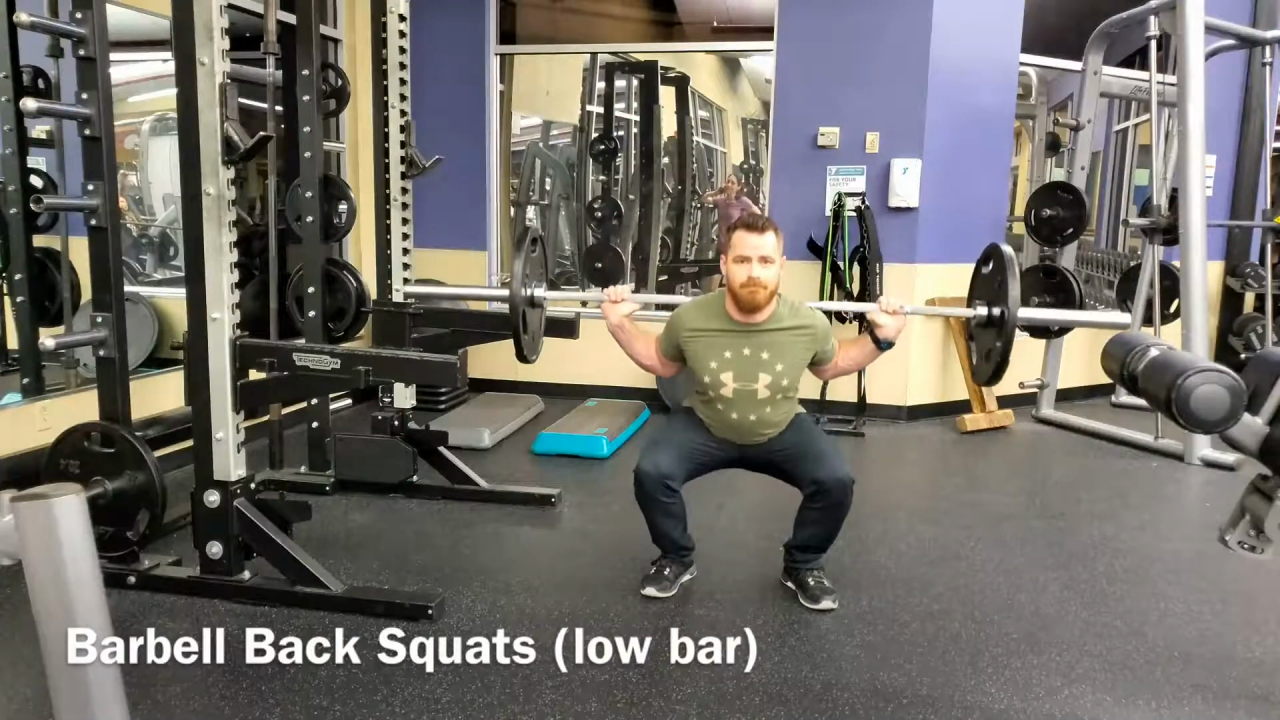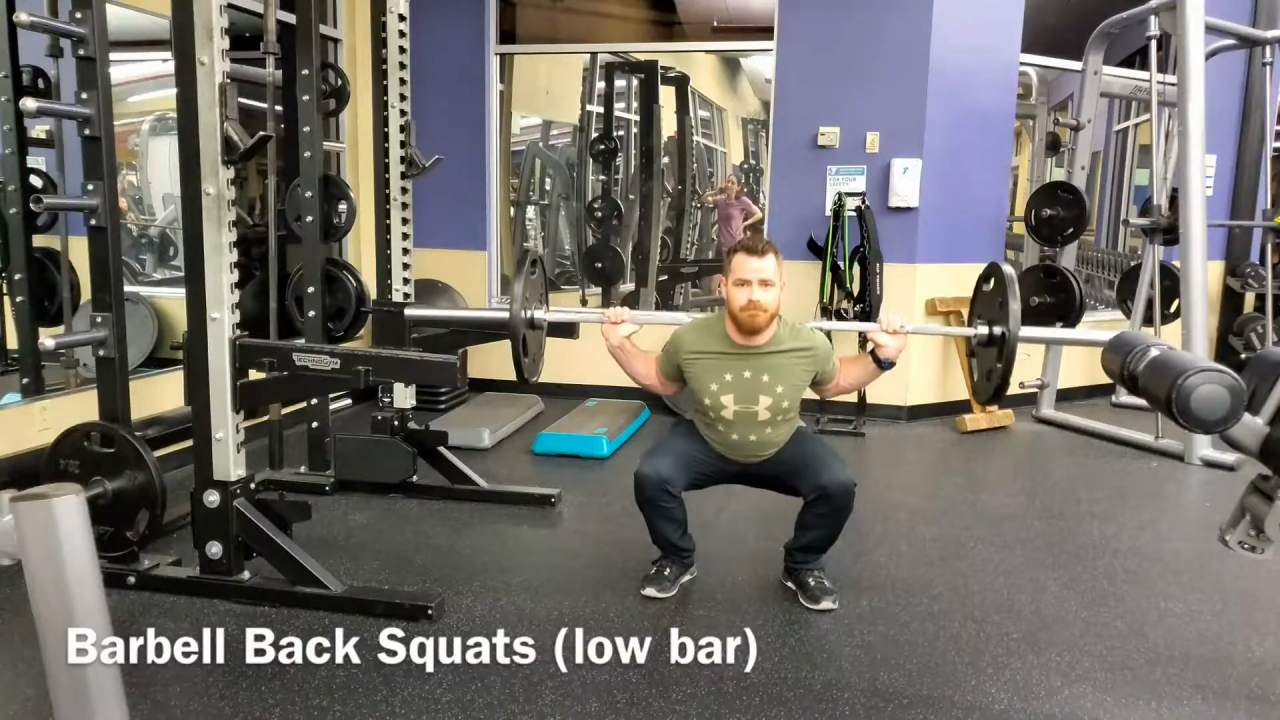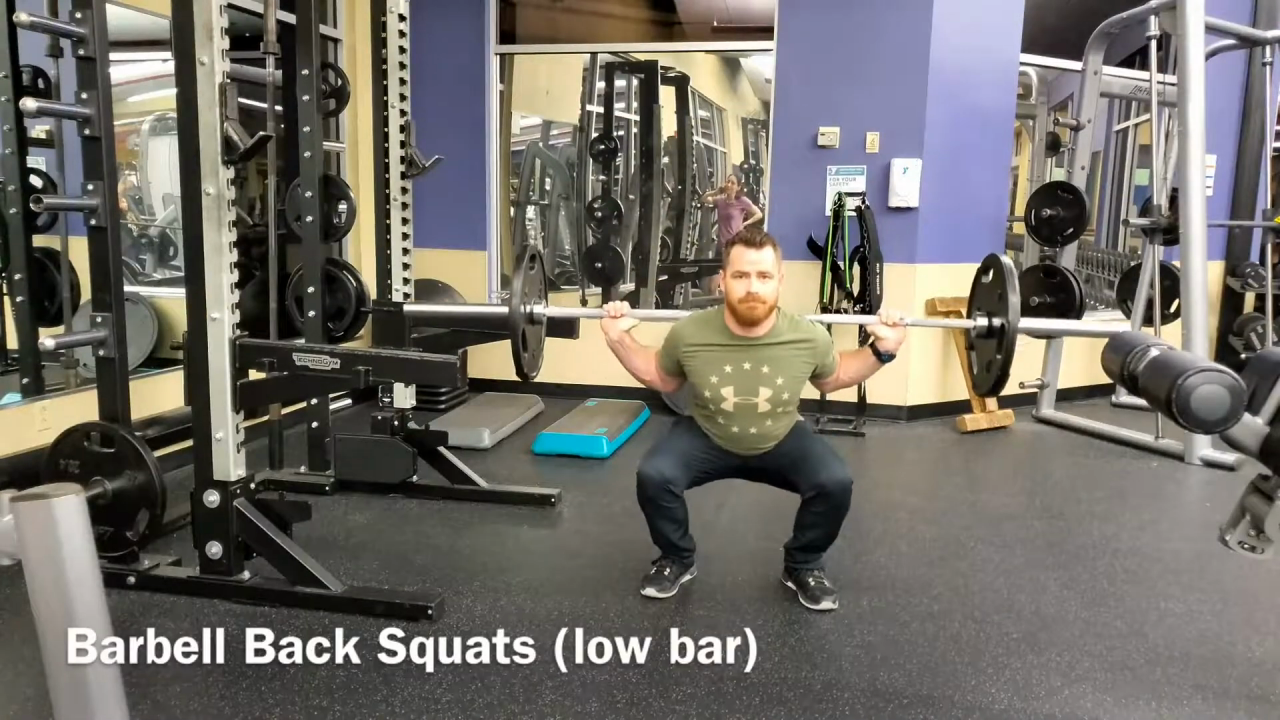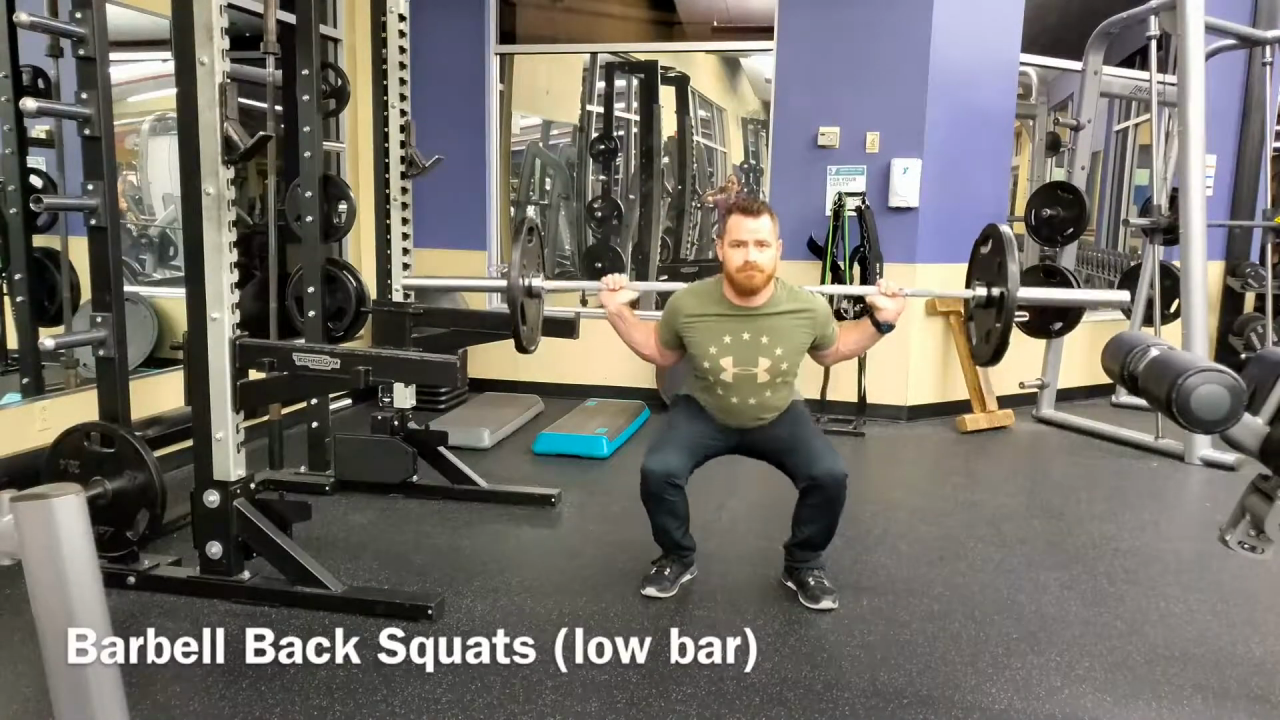
dt=0.3s
person 1, frame 1
left shoulder: (809, 325)
right shoulder: (689, 319)
left elbow: (831, 365)
right elbow: (662, 362)
left wrist: (880, 338)
right wrist: (619, 324)
left hip: (782, 432)
right hip: (704, 428)
left knee: (836, 481)
right knee: (652, 472)
left ankle: (802, 566)
right ankle: (676, 559)
person 1, frame 2
left shoulder: (810, 345)
right shoulder: (690, 341)
left elbow: (833, 384)
right elbow: (662, 382)
left wrist: (880, 359)
right wrist: (619, 345)
left hip: (782, 448)
right hip: (705, 444)
left knee: (838, 485)
right knee: (651, 477)
left ankle: (803, 566)
right ankle: (676, 559)
person 1, frame 3
left shoulder: (809, 338)
right shoulder: (689, 335)
left elbow: (832, 378)
right elbow: (663, 379)
left wrist: (881, 350)
right wrist: (618, 339)
left hip: (782, 440)
right hip: (705, 437)
left knee: (836, 483)
right knee: (653, 476)
left ankle: (802, 566)
right ankle: (677, 560)
person 1, frame 4
left shoulder: (808, 308)
right shoulder: (687, 305)
left elbow: (832, 350)
right elbow: (661, 353)
left wrist: (880, 322)
right wrist: (618, 312)
left hip: (778, 417)
right hip: (703, 413)
left knee: (829, 476)
right knee: (658, 471)
left ankle: (803, 565)
right ankle: (677, 559)
